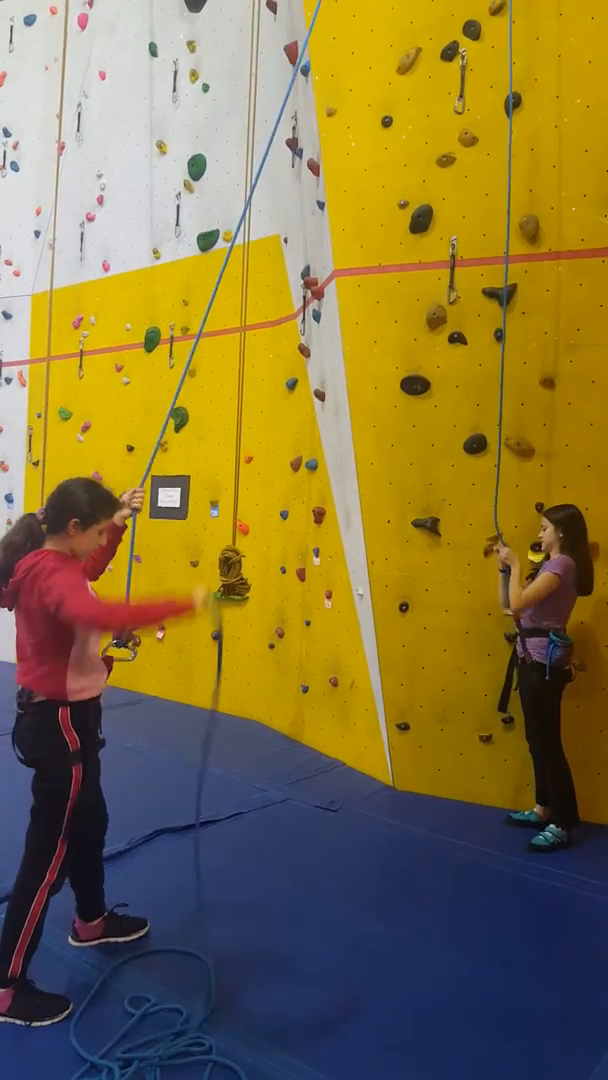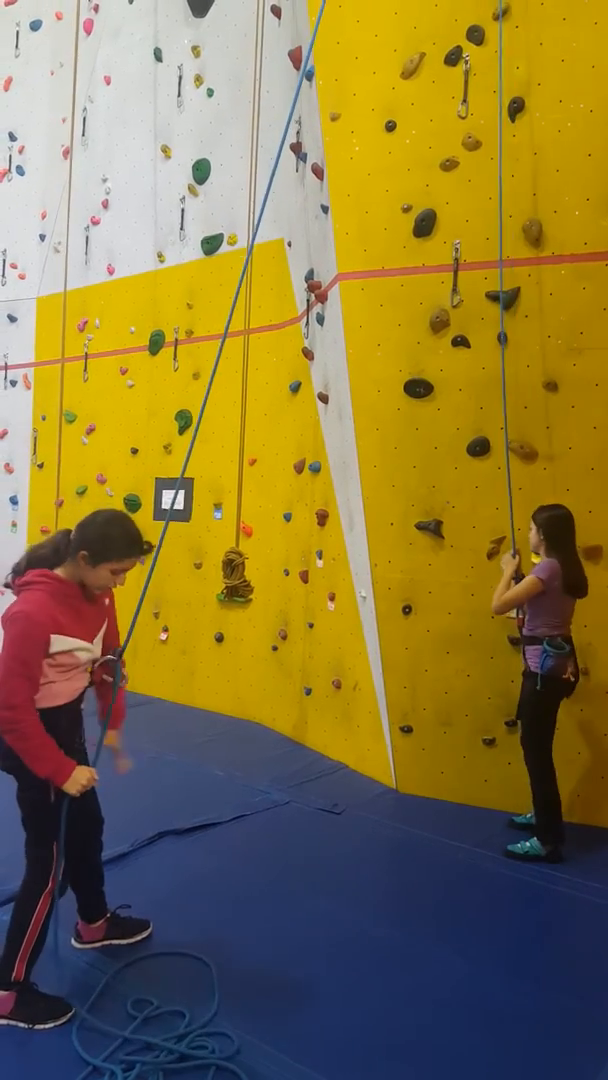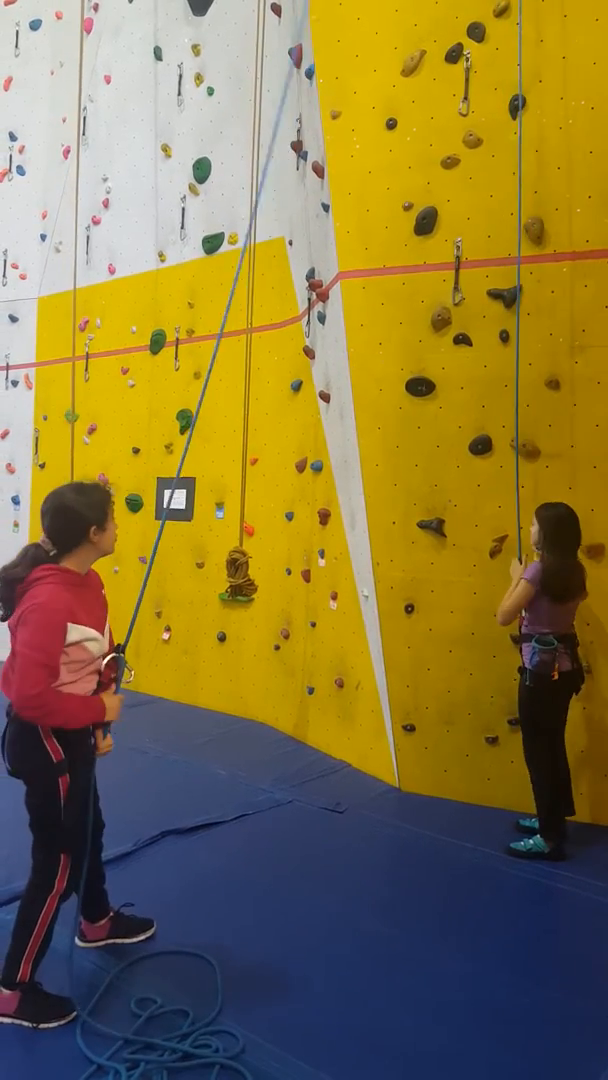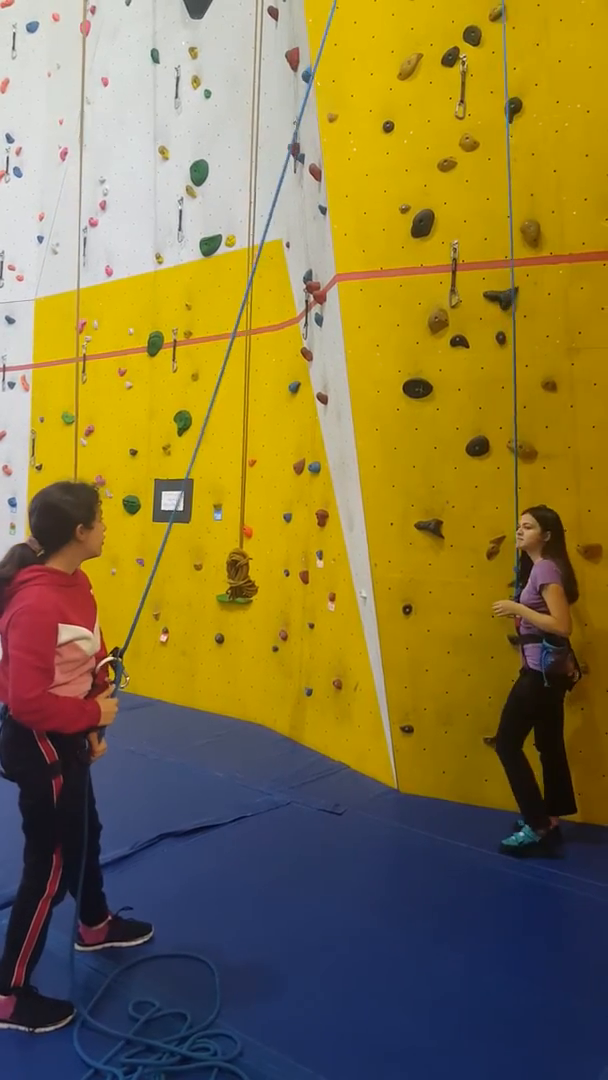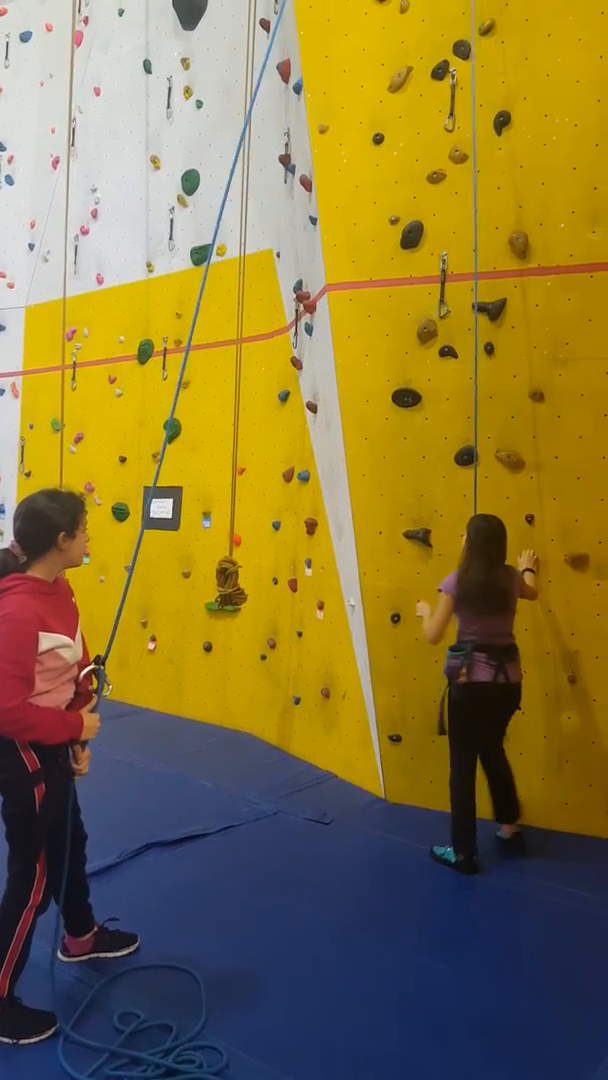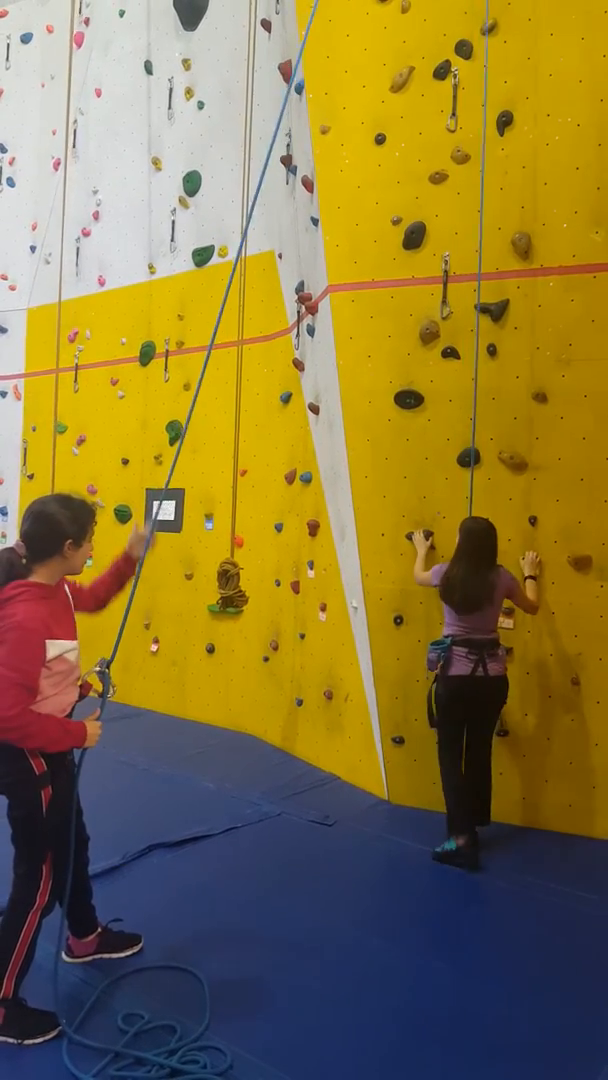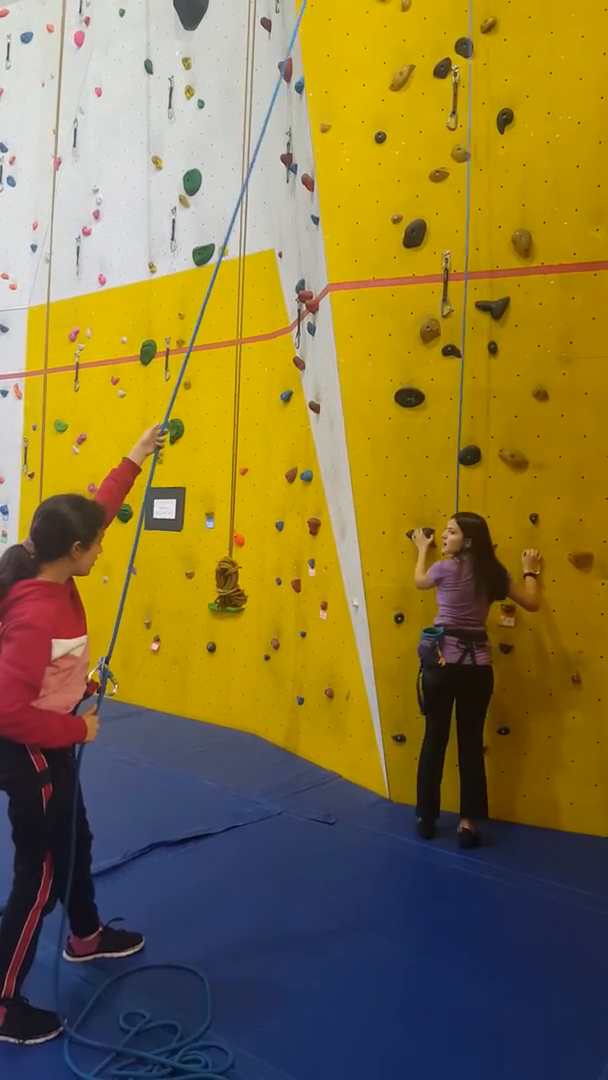
dt=0.7s
person 1, frame 1
left shoulder: (45, 564)
right shoulder: (54, 577)
left elbow: (89, 565)
right elbow: (102, 614)
left wrist: (116, 520)
right wrist: (183, 605)
left hip: (63, 720)
right hip: (59, 726)
left knee: (90, 823)
right knee: (49, 854)
left ankle: (92, 921)
person 1, frame 2
left shoulder: (93, 593)
left elbow: (107, 656)
left wrist: (113, 722)
right wrist: (61, 770)
left hip: (65, 724)
left knee: (86, 828)
right knee: (49, 860)
left ankle: (94, 922)
person 1, frame 3
left shoulder: (85, 582)
right shoulder: (48, 603)
left wrist: (98, 721)
right wrist: (99, 710)
left hip: (70, 736)
left knee: (87, 831)
right knee: (57, 861)
left ankle: (98, 922)
person 1, frame 4
left shoulder: (73, 583)
left wrist: (92, 727)
right wrist: (93, 715)
left hip: (65, 738)
left knee: (84, 834)
right knee: (50, 865)
left ankle: (95, 925)
person 1, frame 5
left shoulder: (57, 590)
left wrist: (80, 736)
right wrist: (74, 728)
left hip: (51, 745)
left knee: (70, 843)
left ankle: (81, 936)
person 1, frame 6
left shoulder: (53, 588)
left elbow: (87, 600)
left wrist: (128, 561)
right wrist: (78, 734)
left hip: (47, 748)
left knee: (72, 844)
left ankle: (85, 936)
person 1, frame 7
left shoulder: (52, 578)
left elbow: (97, 506)
left wrist: (135, 458)
right wrist: (78, 729)
left knee: (75, 841)
left ankle: (87, 935)
person 2, frame 1
left shoulder: (562, 565)
right shoulder: (552, 565)
left elbow: (517, 604)
right elbow: (514, 604)
left wrist: (514, 565)
right wrist: (507, 567)
left hip: (544, 662)
right hip: (535, 659)
left knee: (546, 743)
right knee: (539, 740)
left ankle: (563, 824)
right ankle: (544, 809)
person 2, frame 2
left shoulder: (548, 568)
right shoulder: (561, 568)
left elbow: (499, 606)
right elbow: (529, 606)
left wrist: (508, 571)
right wrist: (515, 573)
left hip: (544, 668)
right hip: (553, 665)
left knee: (535, 752)
right knee: (536, 745)
left ankle: (547, 840)
right ankle: (544, 813)
person 2, frame 3
left shoulder: (538, 570)
right shoulder: (573, 569)
left elbow: (504, 617)
left wrist: (517, 577)
left hip: (541, 666)
right hip: (564, 665)
left knee: (537, 750)
right knee: (551, 745)
left ankle: (550, 838)
right ankle: (552, 819)
person 2, frame 4
left shoulder: (546, 569)
right shoulder: (540, 568)
left elbow: (562, 626)
right elbow: (562, 603)
left wrist: (517, 608)
left hip: (543, 668)
right hip: (551, 668)
left knee: (507, 742)
right knee: (550, 745)
left ankle: (537, 826)
right ankle: (549, 820)
person 2, frame 5
left shoulder: (458, 581)
right shoulder: (512, 579)
left elbow: (434, 635)
right elbow: (532, 592)
left wrist: (424, 611)
right wrist: (529, 567)
left hip: (471, 680)
right hip: (508, 678)
left knee: (462, 764)
right knee: (494, 754)
left ankle: (463, 851)
right ankle: (509, 828)
person 2, frame 6
left shoulder: (446, 574)
right shoulder: (501, 578)
left elbow: (418, 576)
right elbow: (532, 606)
left wrist: (421, 549)
right wrist: (530, 573)
left hip: (455, 674)
right hip: (492, 675)
left knee: (449, 755)
right knee: (480, 753)
left ankle: (461, 838)
right ankle: (471, 830)
person 2, frame 7
left shoulder: (444, 568)
right shoulder: (495, 573)
left elbow: (419, 581)
right elbow: (532, 603)
left wrist: (422, 550)
right wrist: (530, 571)
left hip: (442, 662)
right hip: (478, 665)
left knee: (434, 740)
right knee: (471, 744)
left ankle: (426, 818)
right ankle: (468, 823)
